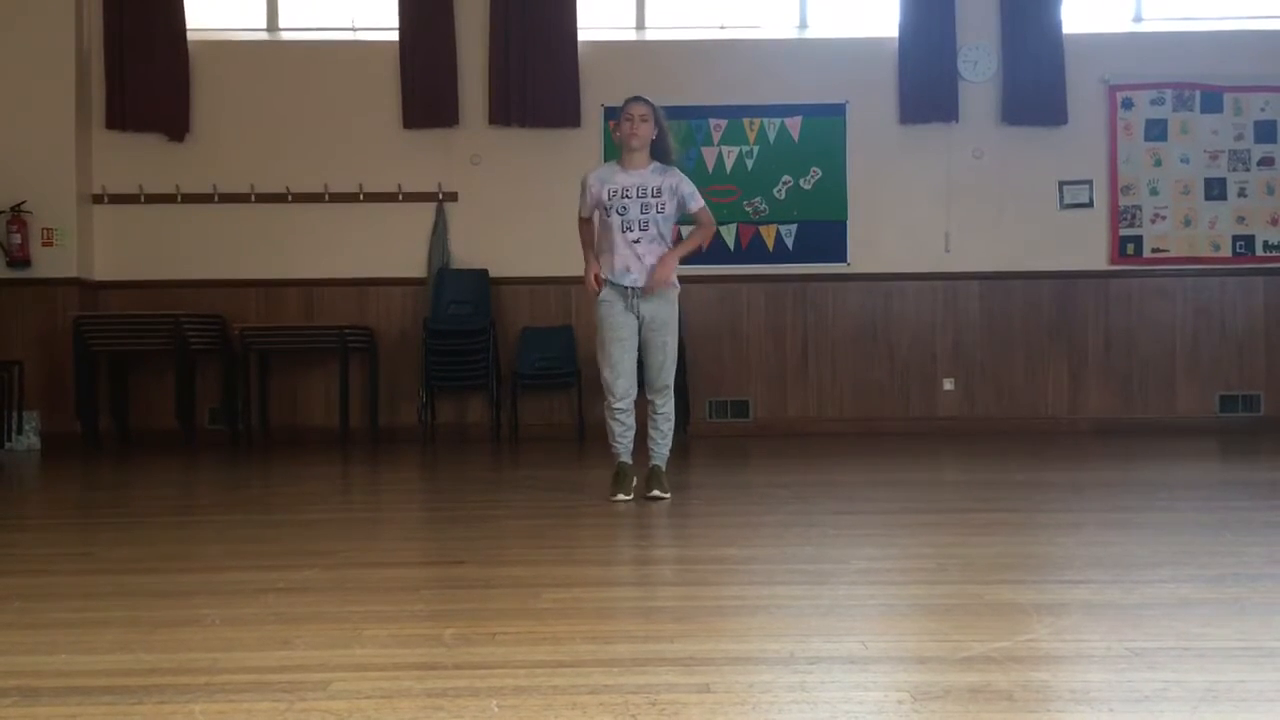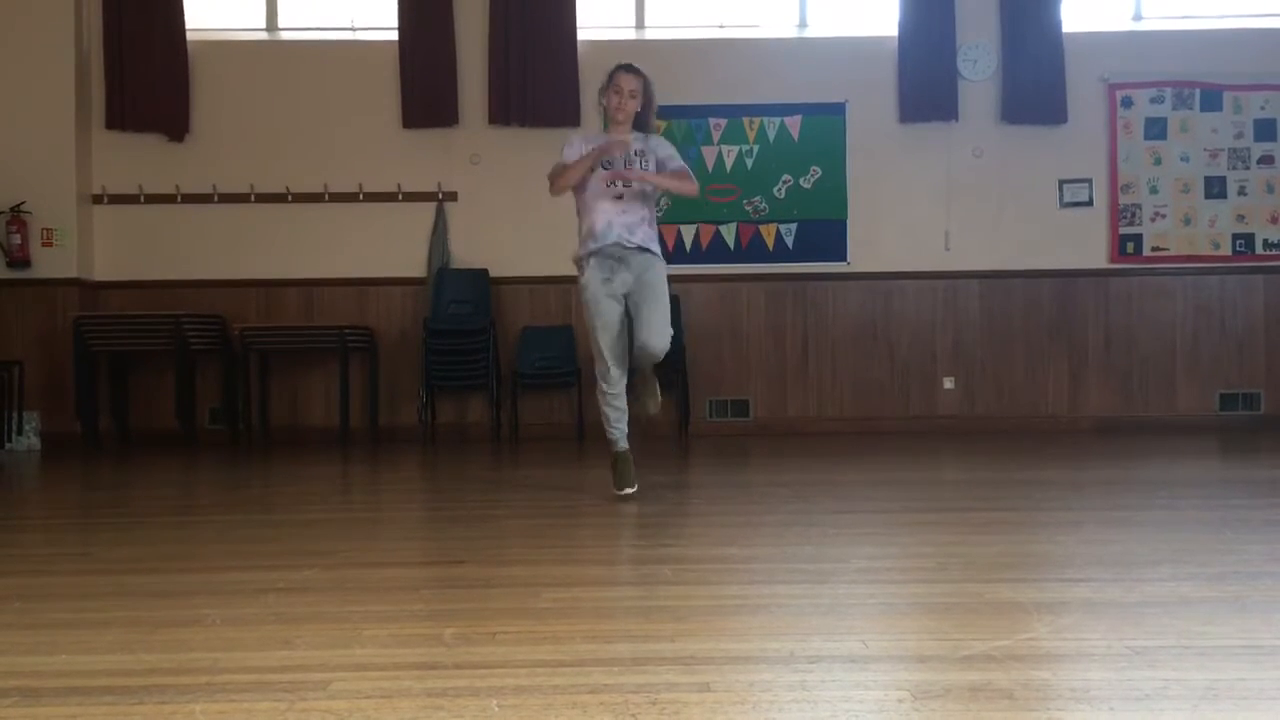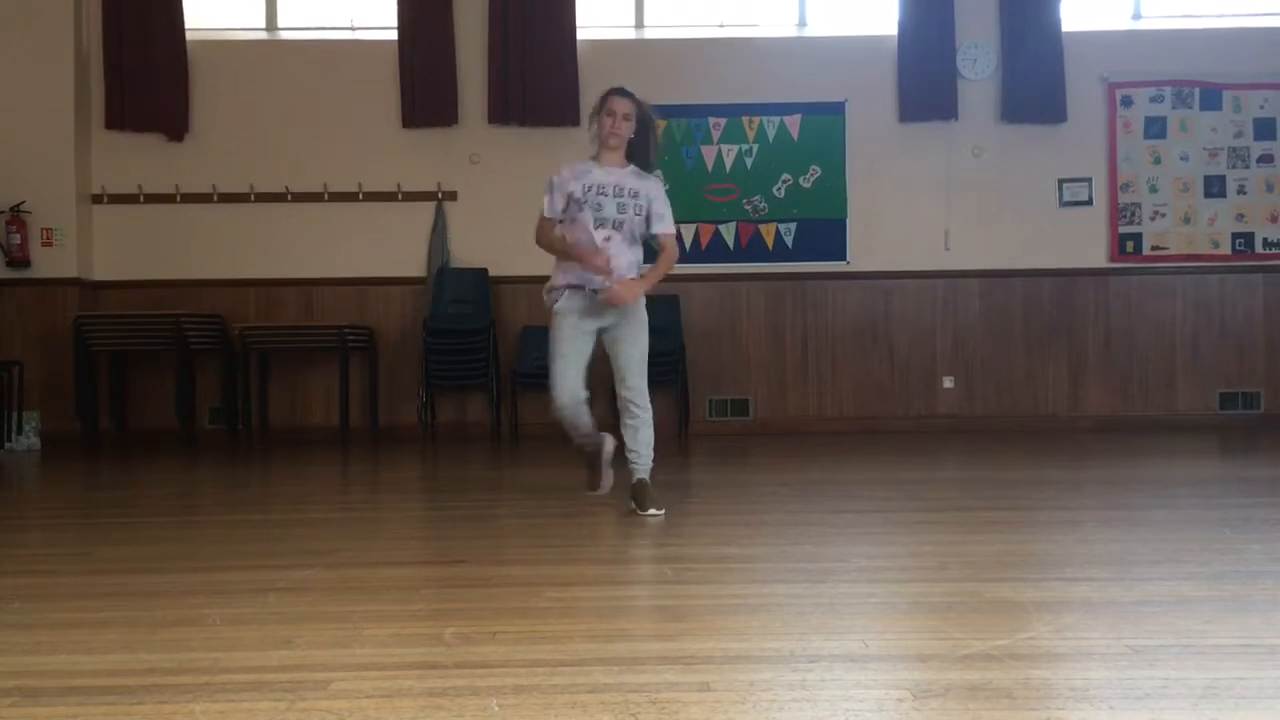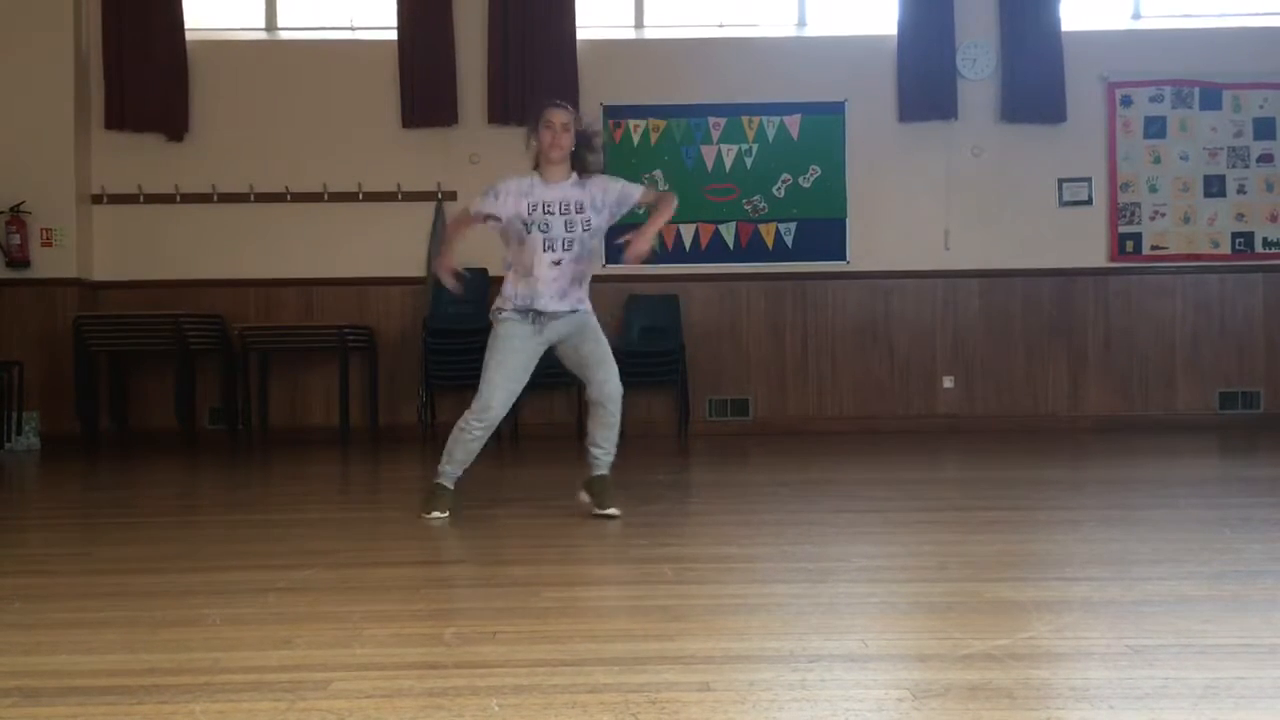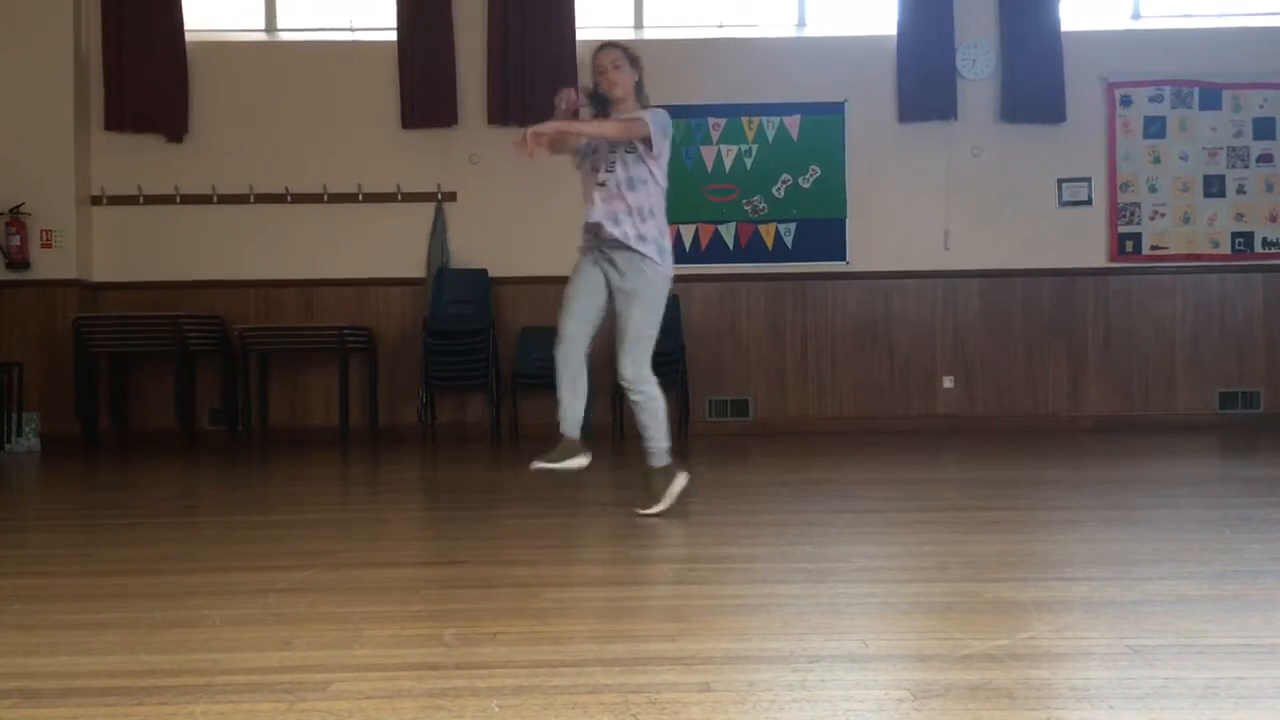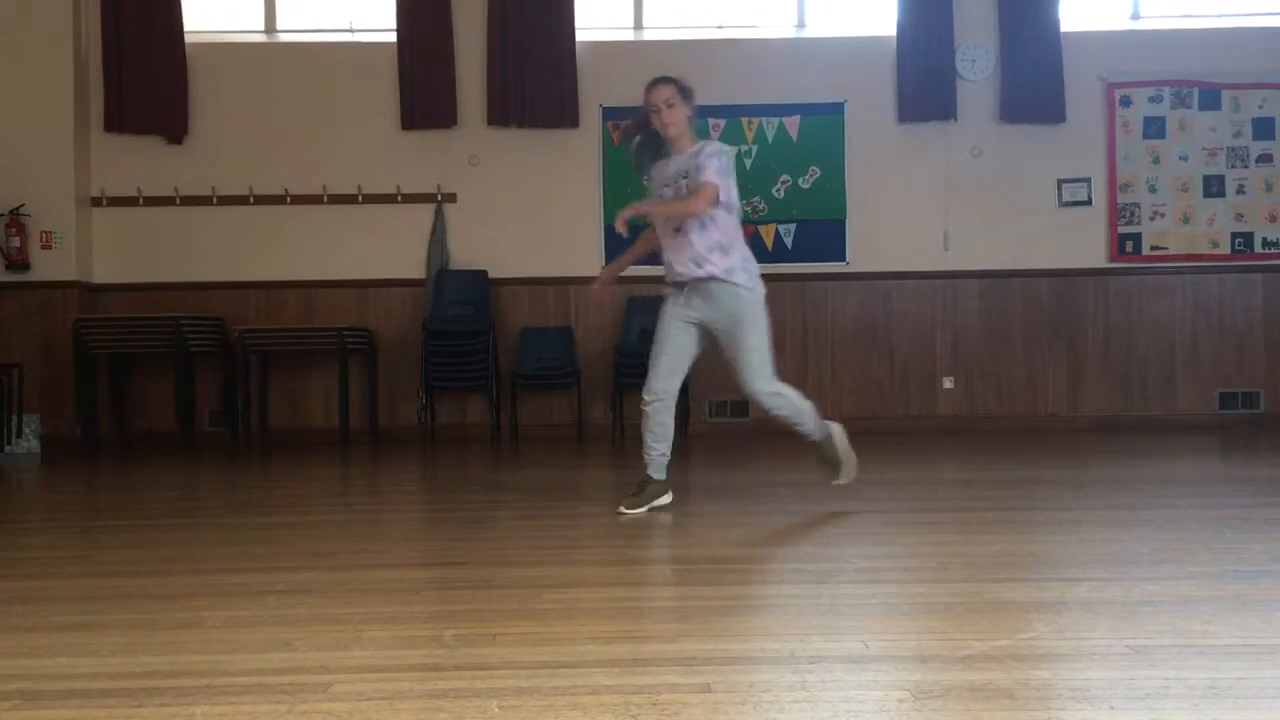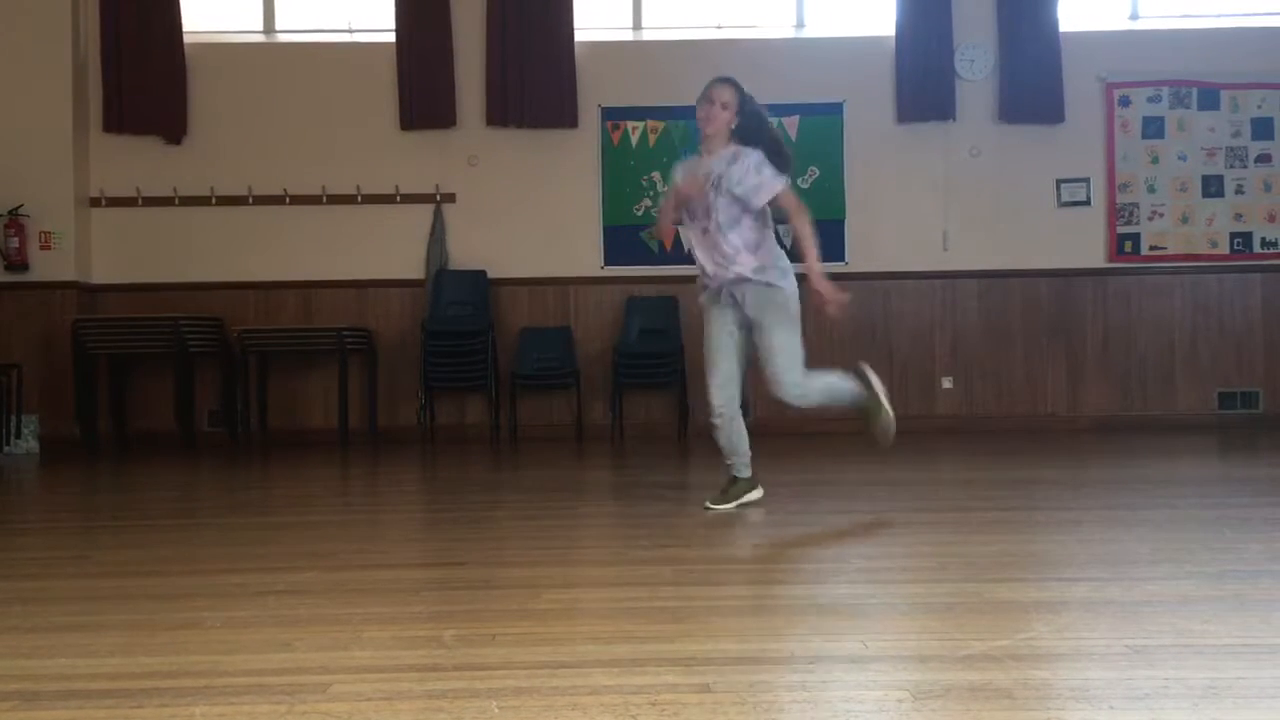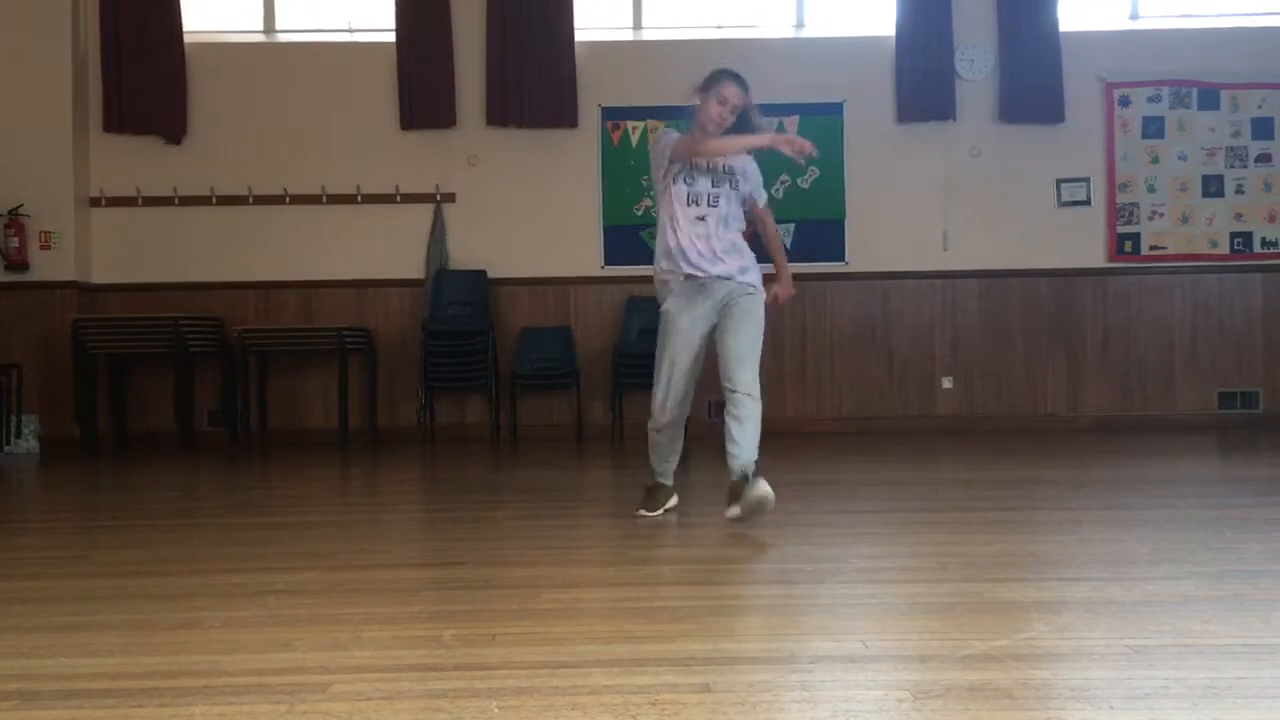
dt=0.4s
person 1, frame 1
left shoulder: (672, 179)
right shoulder: (598, 179)
left elbow: (707, 225)
right elbow: (585, 222)
left wrist: (673, 255)
right wrist: (590, 261)
left hip: (658, 292)
right hip: (614, 293)
left knee: (660, 385)
right knee: (619, 385)
left ankle: (657, 465)
right ankle: (624, 464)
person 1, frame 2
left shoulder: (655, 147)
right shoulder: (582, 143)
left elbow: (691, 186)
right elbow: (556, 183)
left wrist: (646, 177)
right wrist: (597, 155)
left hip: (643, 258)
right hip: (598, 262)
left knee: (655, 344)
right knee: (610, 366)
left ankle: (645, 372)
right ankle: (620, 448)
person 1, frame 3
left shoulder: (647, 185)
right shoulder: (568, 177)
left elbow: (669, 251)
right elbow: (544, 234)
left wrist: (639, 286)
right wrist: (580, 253)
left hip: (625, 300)
right hip: (573, 296)
left knee: (634, 393)
right knee: (566, 395)
left ankle: (641, 480)
right ankle: (594, 446)
person 1, frame 4
left shoulder: (600, 189)
right shoulder: (512, 191)
left elbow: (664, 199)
right elbow: (466, 216)
left wrist: (648, 231)
right wrist: (447, 253)
left hip: (574, 314)
right hip: (519, 315)
left knee: (607, 390)
right knee: (488, 408)
left ankle: (597, 478)
right ankle: (445, 482)
person 1, frame 5
left shoulder: (654, 120)
right shoulder: (591, 131)
left elbow: (624, 130)
right elbow: (553, 146)
left wrist: (554, 126)
right wrist: (564, 115)
left hip: (644, 257)
right hip: (597, 251)
left knee: (633, 369)
right knee: (569, 339)
left ankle: (663, 466)
right ankle: (571, 441)
person 1, frame 6
left shoulder: (714, 154)
right shoulder: (659, 170)
left elbow: (698, 206)
left wrist: (637, 208)
right wrist: (621, 262)
left hip: (733, 288)
right hip: (682, 296)
left knee: (760, 386)
right knee: (657, 392)
left ankle: (823, 435)
right ankle: (656, 480)
person 1, frame 7
left shoulder: (749, 160)
right shoulder: (684, 171)
left elbow: (796, 212)
right elbow: (666, 226)
left wrist: (816, 274)
right wrist: (678, 199)
left hip: (767, 285)
right hip: (720, 295)
left knee: (790, 387)
right knee: (721, 403)
left ankle: (861, 385)
right ankle: (742, 480)
person 1, frame 8
left shoulder: (744, 165)
right shoulder: (667, 144)
left elbow: (763, 220)
right elbow: (705, 149)
left wrist: (783, 270)
right wrist: (771, 139)
left hip: (741, 287)
right hip: (685, 290)
left knee: (743, 386)
right knee: (668, 403)
left ankle: (743, 480)
right ankle: (661, 483)
